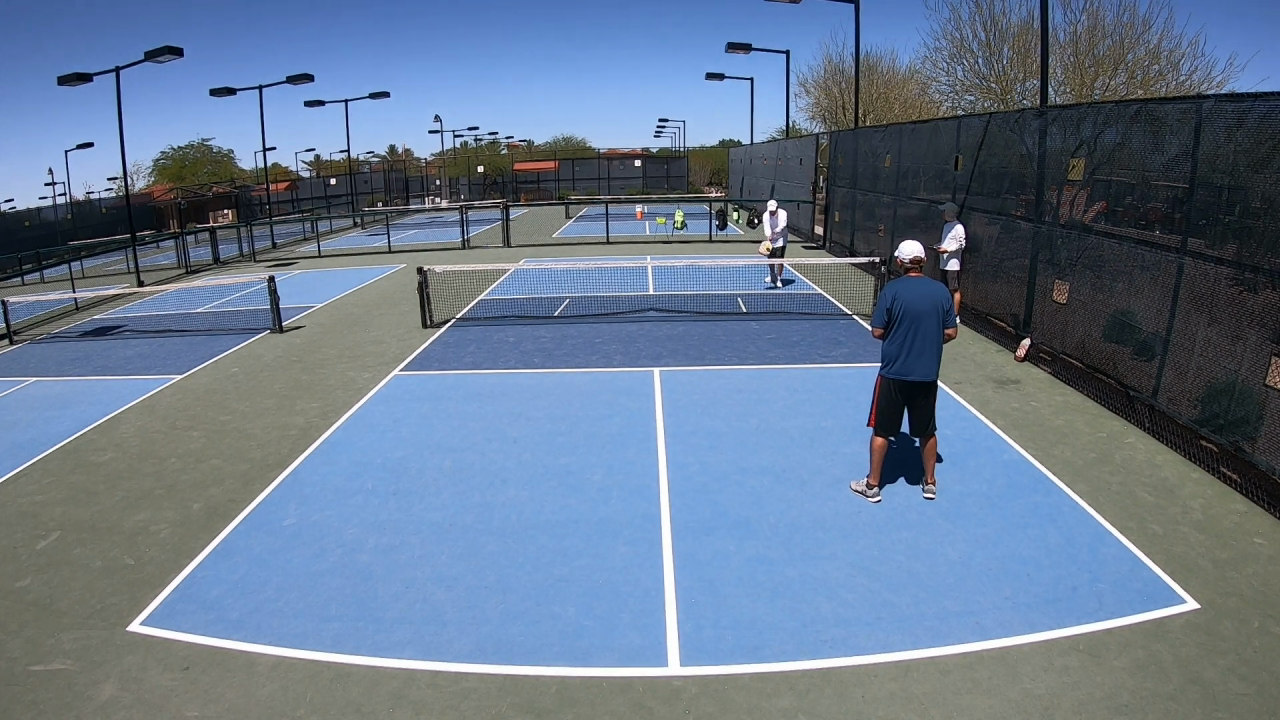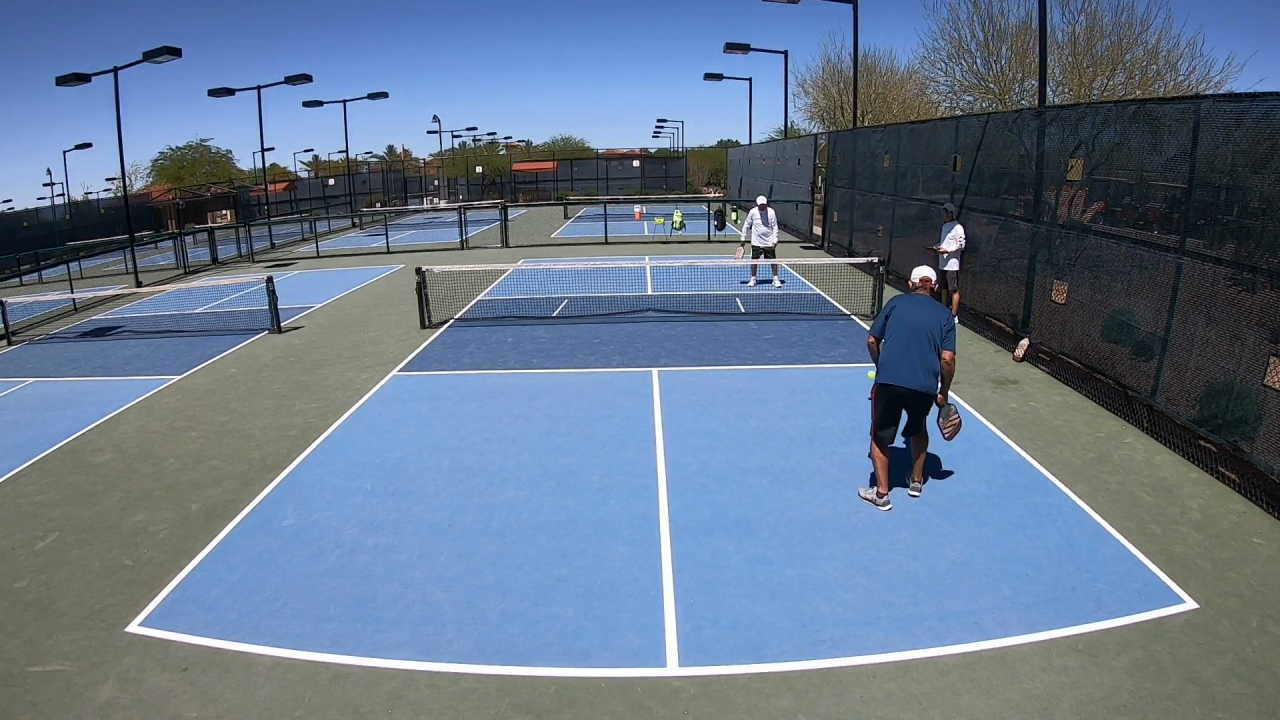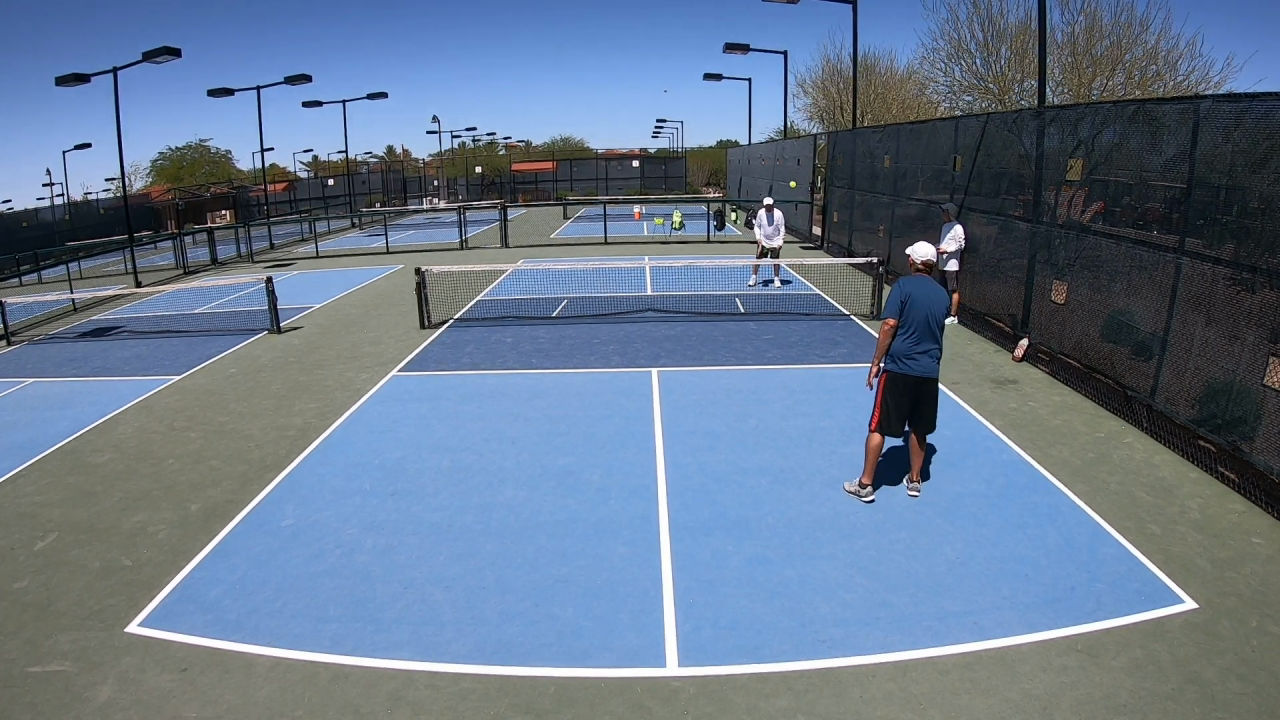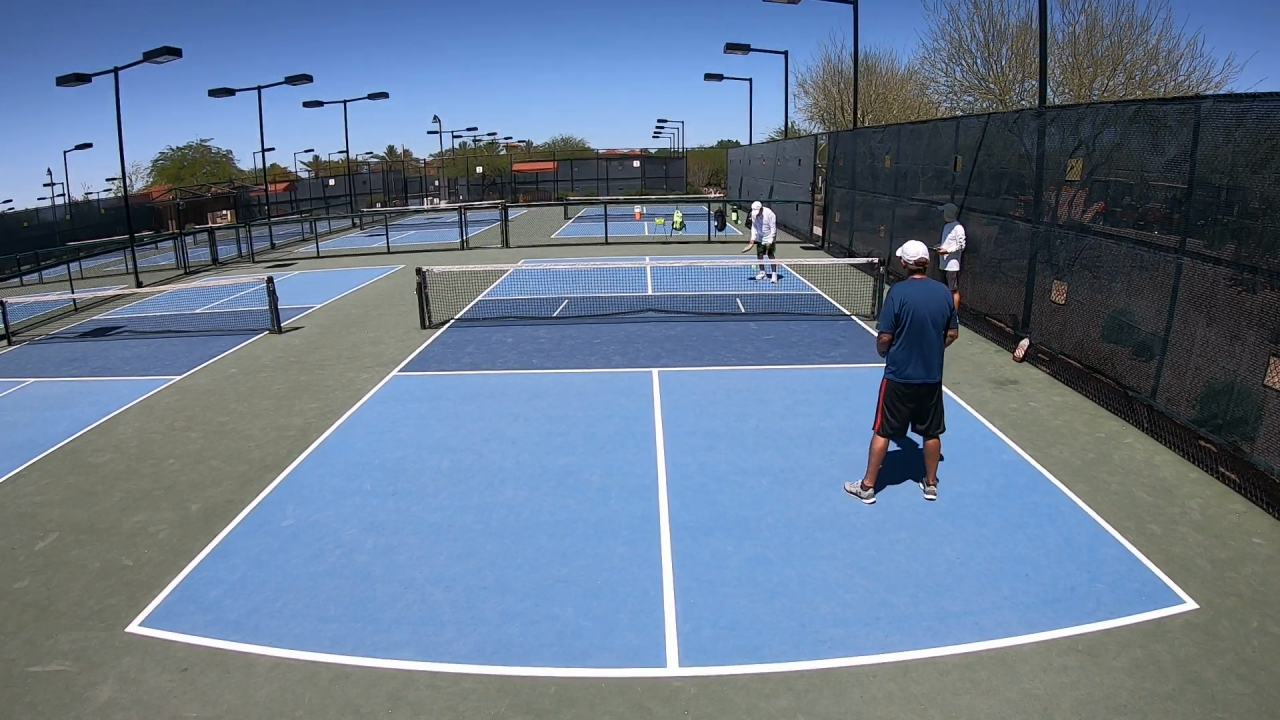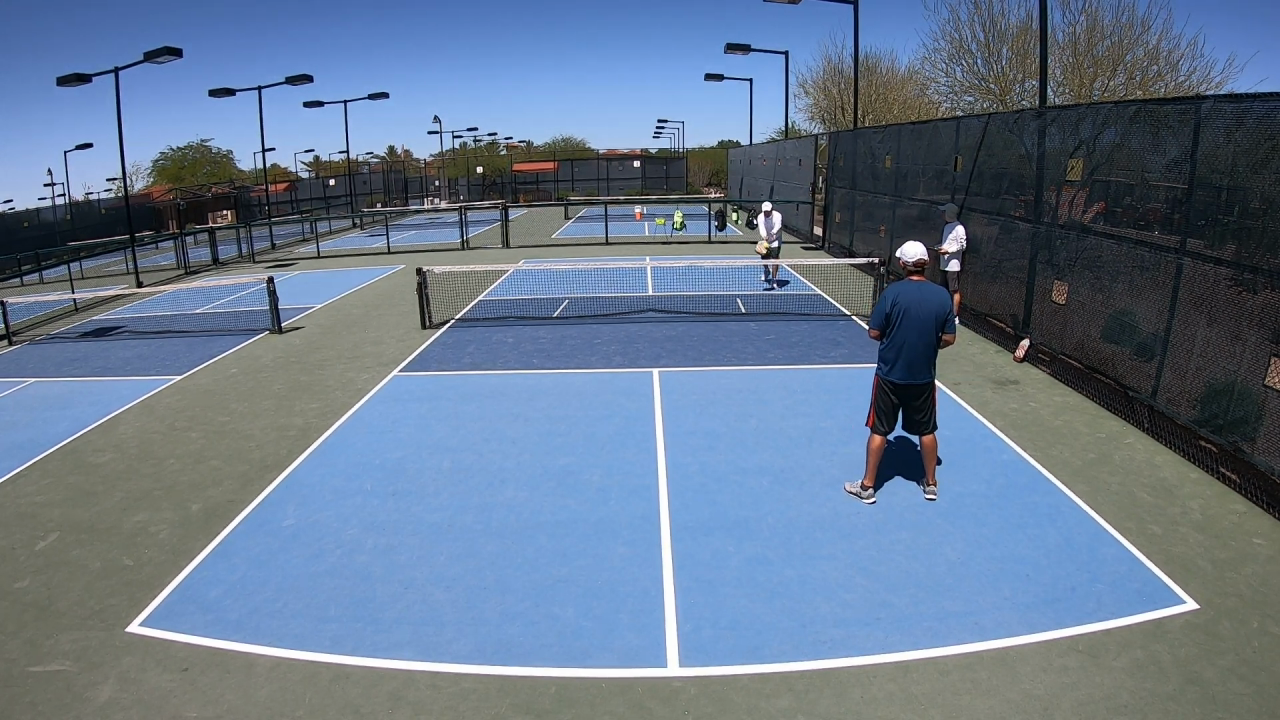
dt=1s
person 1, frame 1
left shoulder: (892, 289)
right shoulder: (941, 291)
left elbow: (877, 331)
right elbow: (950, 333)
left hip: (894, 373)
right hip: (927, 375)
left knee: (882, 430)
right knee: (927, 431)
left ankle: (872, 484)
right ankle: (930, 482)
person 1, frame 2
left shoulder: (896, 303)
right shoulder: (944, 314)
left elbow: (872, 341)
right elbow: (947, 359)
left wrist: (881, 368)
right wrist: (944, 392)
left hip: (888, 381)
right hip: (925, 386)
left knee: (879, 437)
right knee: (918, 429)
left ankle: (882, 493)
right ankle: (916, 481)
person 1, frame 3
left shoulder: (904, 285)
right shoulder: (942, 294)
left elbow: (890, 325)
left wrist: (876, 362)
left hip: (899, 369)
right hip: (929, 372)
left knee: (878, 427)
right knee: (918, 428)
left ankle: (865, 484)
right ankle: (914, 480)
person 1, frame 4
left shoulder: (899, 291)
right shoulder: (944, 292)
left elbow: (885, 337)
right elbow: (952, 334)
left wrist: (882, 350)
left hip: (899, 376)
right hip: (932, 375)
left knee: (883, 431)
right knee: (931, 432)
left ankle: (868, 486)
right ankle: (930, 484)
person 1, frame 5
left shoulder: (893, 292)
right shoulder: (942, 295)
left elbow: (874, 333)
right elbow: (948, 339)
left hip: (890, 375)
right hip: (924, 376)
left knee: (879, 430)
right knee: (926, 430)
left ankle: (868, 486)
right ankle: (930, 483)
